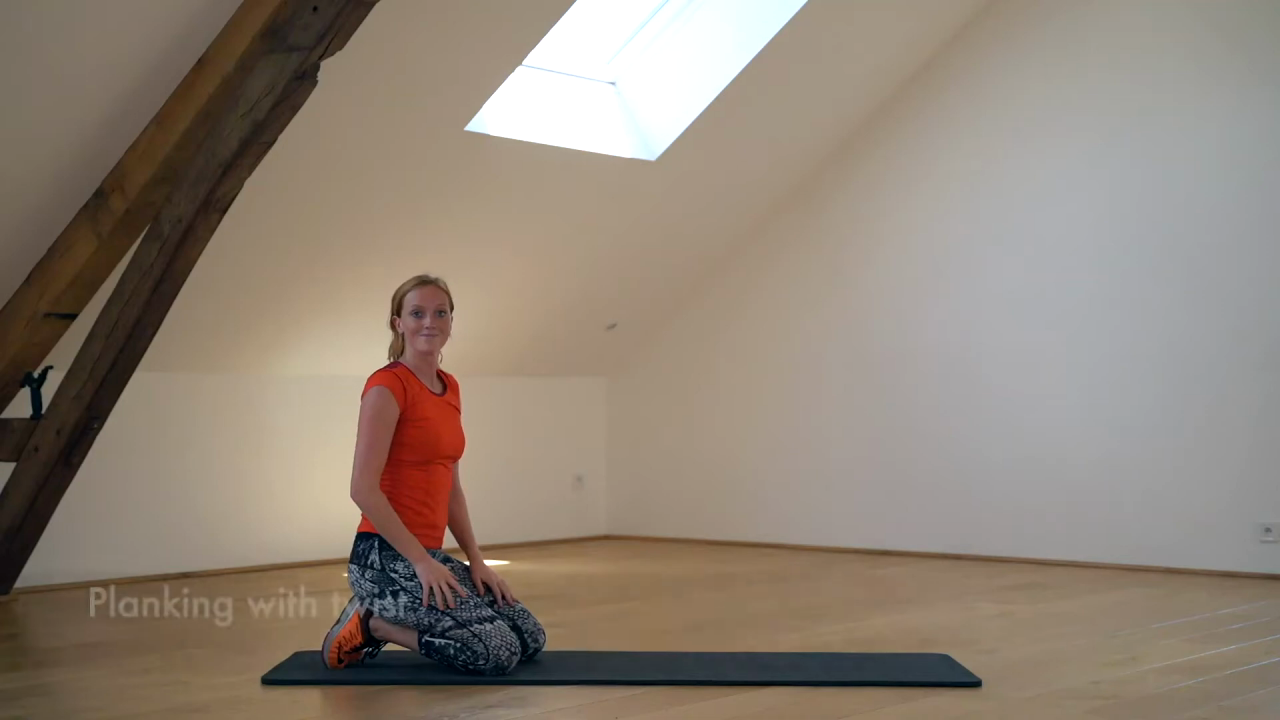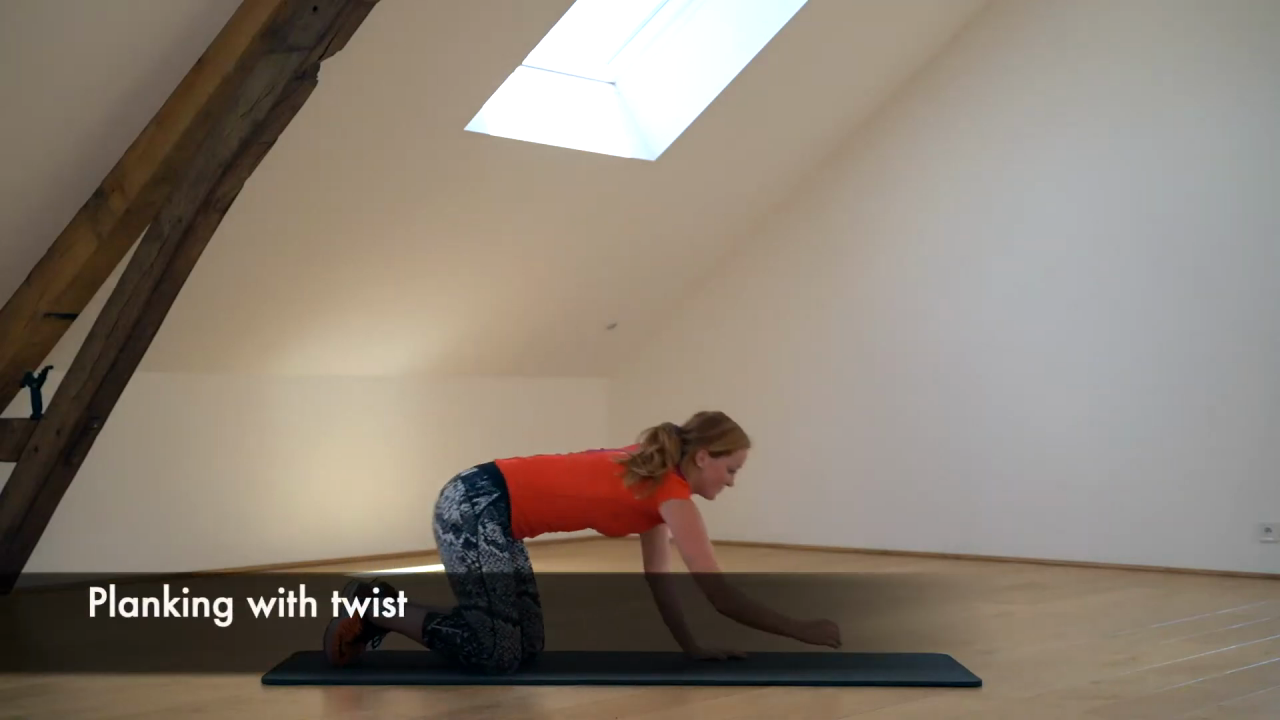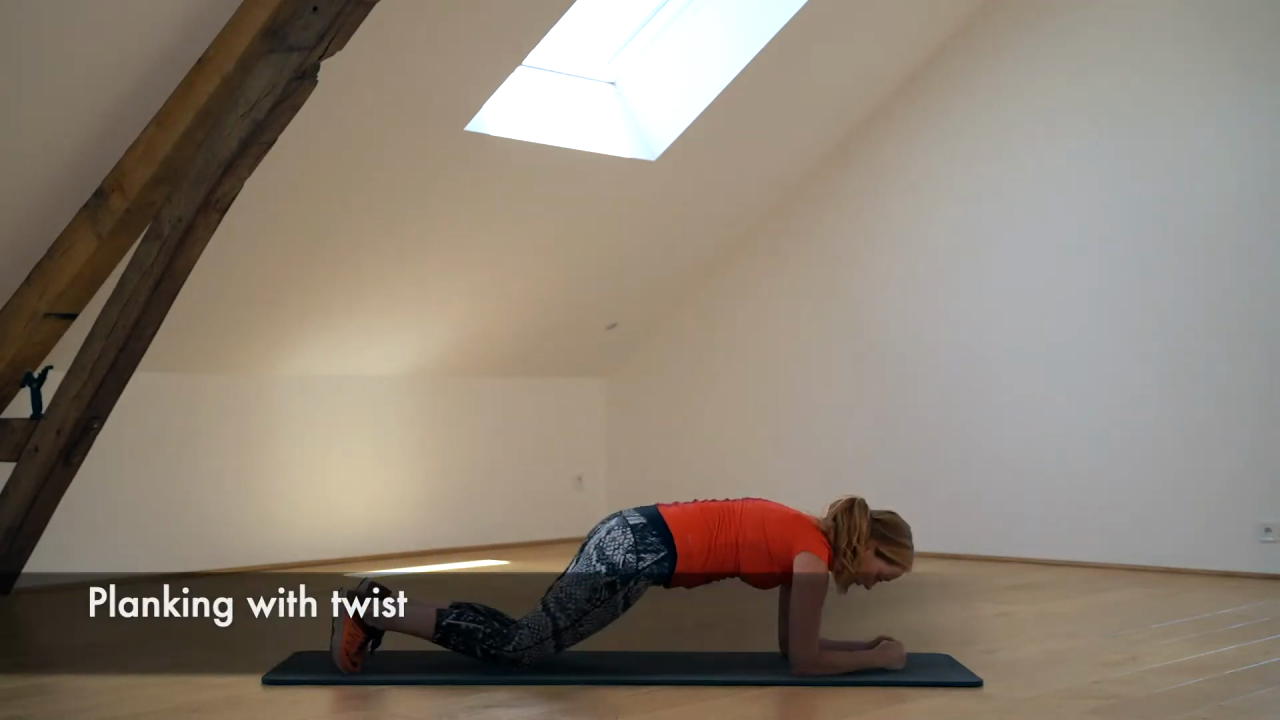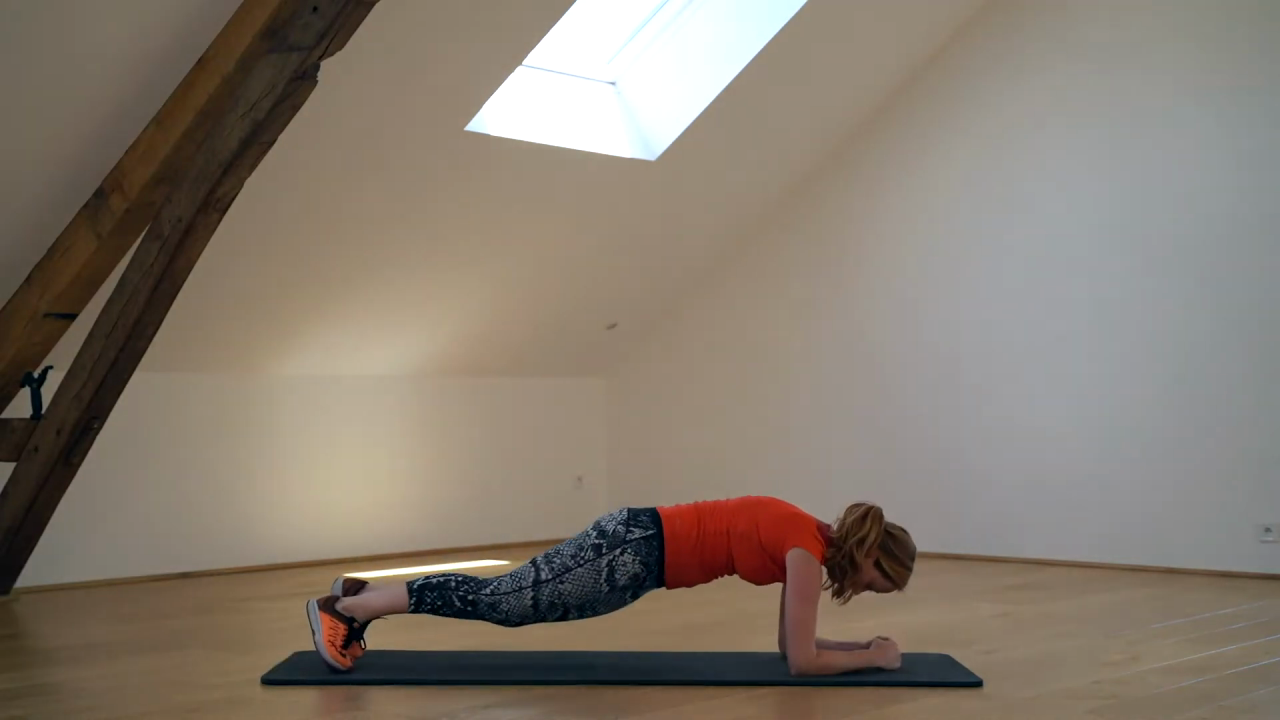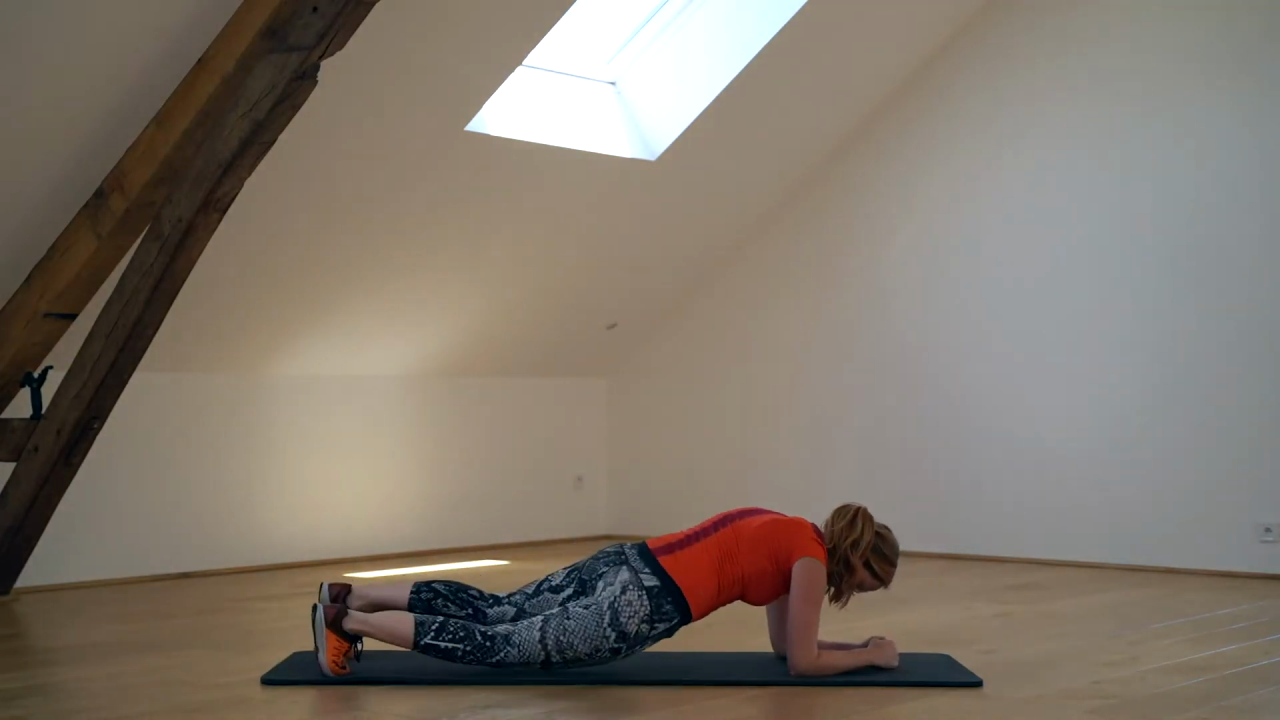
dt=1s
person 1, frame 1
left shoulder: (450, 388)
right shoulder: (386, 386)
right elbow: (363, 489)
left wrist: (476, 561)
right wrist: (421, 562)
left hip: (427, 556)
right hip: (388, 558)
left knee: (530, 638)
right knee: (496, 652)
left ankle: (386, 614)
right ankle: (373, 625)
person 1, frame 2
left shoulder: (653, 472)
right shoulder: (673, 492)
left elbow: (656, 574)
right elbow: (722, 595)
left wrist: (690, 643)
right wrist: (803, 630)
left hip: (481, 506)
right hip: (475, 511)
left knee: (524, 644)
right knee: (498, 653)
left ankle: (383, 604)
right ankle: (379, 612)
person 1, frame 3
left shoulder: (803, 540)
right shoulder: (815, 551)
left elbow: (792, 641)
right elbow: (805, 661)
left wrist: (867, 643)
right wrist: (879, 657)
left hip: (632, 533)
right hip: (641, 551)
left knee: (527, 635)
right knee: (520, 643)
left ankle: (382, 604)
right ankle: (376, 609)
person 1, frame 4
left shoulder: (808, 542)
right shoulder: (808, 550)
left elbow: (791, 642)
right elbow: (803, 661)
left wrist: (862, 644)
right wrist: (872, 656)
left hip: (643, 550)
right hip: (636, 545)
left knee: (509, 600)
right knee: (500, 598)
left ankle: (363, 594)
right ankle: (344, 605)
person 1, frame 5
left shoulder: (787, 535)
right shoulder: (812, 557)
left elbow: (783, 643)
right elbow: (803, 662)
left wrist: (859, 646)
right wrist: (872, 655)
left hip: (622, 563)
right hip: (639, 606)
left knee: (494, 610)
right knee: (497, 644)
left ankle: (352, 594)
right ankle: (347, 622)
